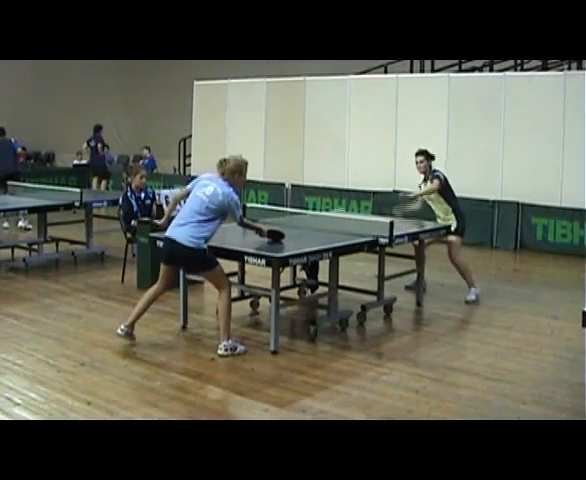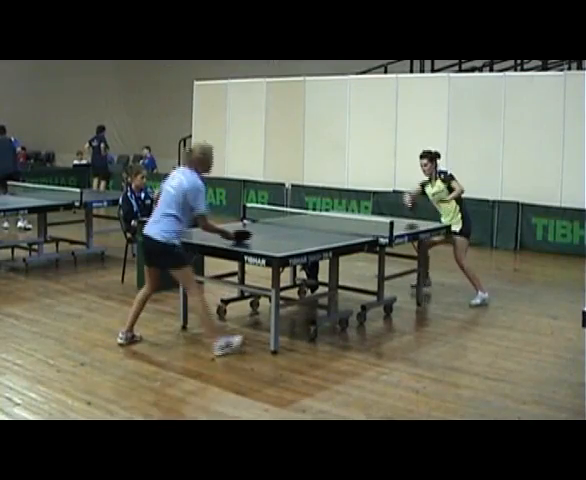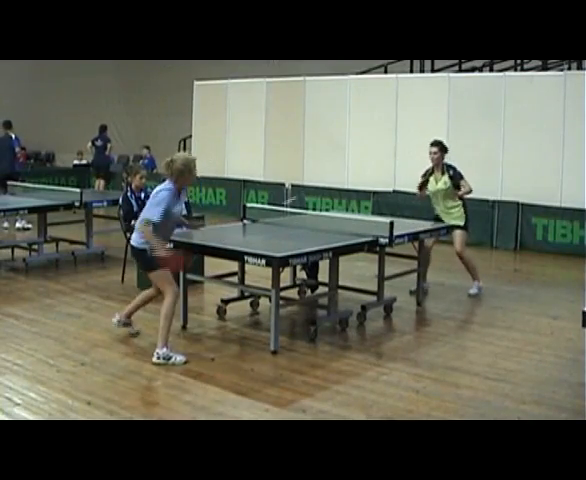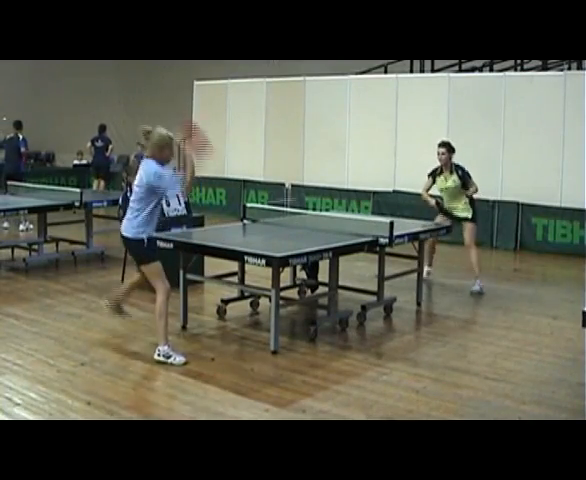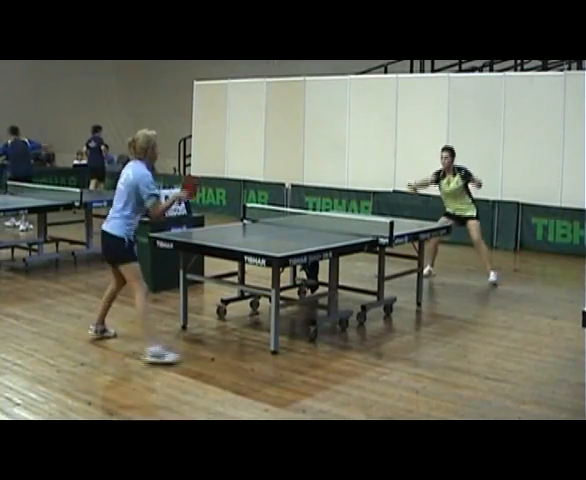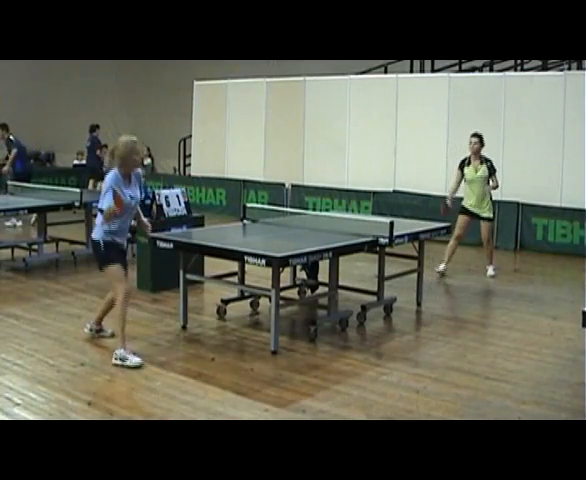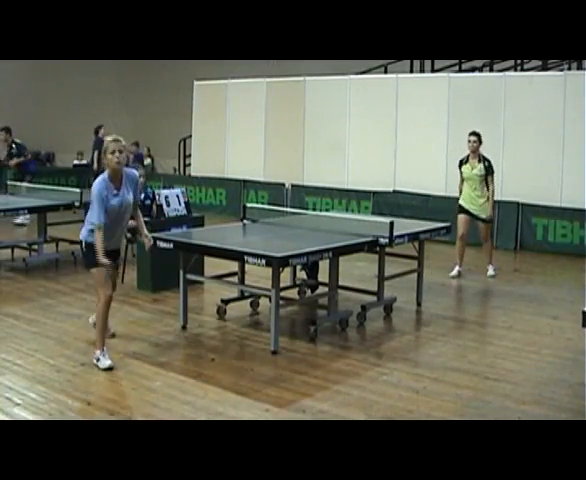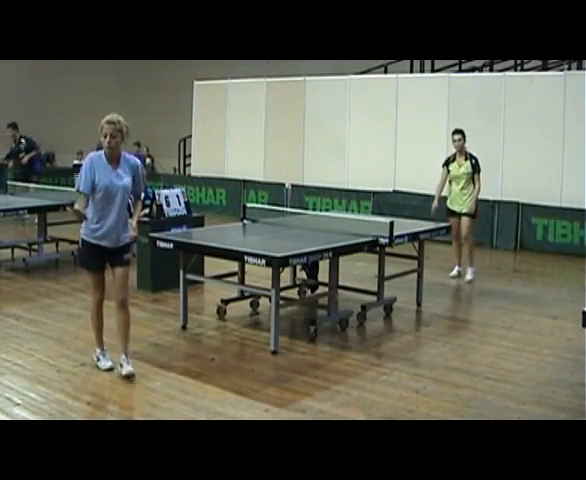
dt=0.4s
person 1, frame 1
left shoulder: (205, 178)
right shoulder: (229, 196)
left elbow: (179, 196)
right elbow: (241, 222)
left wrist: (166, 219)
right wrist: (259, 229)
left hip: (172, 239)
right hip: (192, 247)
left knee: (161, 286)
right knee: (224, 287)
left ankle: (127, 326)
right ankle: (226, 343)
person 1, frame 2
left shoulder: (177, 172)
right shoulder: (196, 184)
left elbow: (157, 198)
right elbow: (204, 224)
right wrist: (224, 232)
left hip: (149, 236)
right hip: (167, 241)
left knee: (150, 287)
right knee: (194, 290)
left ankle: (126, 333)
right ankle: (219, 341)
person 1, frame 3
left shoulder: (179, 190)
right shoulder: (165, 194)
right elbow: (143, 227)
left wrist: (187, 223)
right wrist: (159, 246)
left hip: (145, 245)
right hip: (146, 246)
left knee: (158, 289)
right knee: (171, 292)
left ankle: (123, 317)
right ankle: (161, 351)
person 1, frame 4
left shoulder: (150, 165)
right shoulder: (155, 170)
right elbow: (185, 188)
right wrist: (189, 158)
left hip: (134, 233)
right hip: (138, 236)
left knee: (145, 275)
right knee: (162, 287)
left ankle: (115, 300)
right ankle: (162, 348)
person 1, frame 5
left shoulder: (130, 167)
right shoulder: (143, 174)
right elbow: (156, 212)
right wrist: (177, 197)
left hip: (110, 232)
right hip: (120, 236)
left knee: (119, 282)
right knee: (140, 289)
left ankle: (98, 326)
right ankle: (152, 348)
person 1, frame 6
left shoulder: (137, 175)
right shoulder: (112, 179)
right elbow: (106, 216)
left wrist: (141, 219)
right wrist: (112, 210)
left hip: (119, 240)
right hip: (104, 240)
left knee: (119, 291)
right knee: (123, 291)
left ankle: (95, 325)
right ankle: (121, 352)
person 1, frame 7
left shoulder: (132, 177)
right shoulder: (99, 186)
left elbow: (134, 207)
right elbow: (98, 227)
left wrist: (143, 230)
right wrist: (100, 256)
left hip: (114, 243)
right hip: (93, 242)
left knee: (110, 289)
right knee: (106, 294)
left ankle: (97, 319)
right ankle: (100, 351)
person 1, frame 8
left shoulder: (133, 164)
right shoulder: (92, 162)
left elbow: (138, 199)
right elbow: (83, 197)
left wrist: (135, 221)
right wrist: (79, 209)
left hip: (120, 240)
right hip: (93, 239)
left knee: (122, 299)
right knee: (98, 297)
left ankle: (125, 356)
right ankle: (99, 350)
person 2, frame 1
left shoulder: (436, 174)
right shoulder: (424, 182)
left elbow: (434, 188)
right elbow: (419, 204)
left wrist: (414, 194)
right wrist: (407, 209)
left hip: (454, 220)
right hip: (441, 221)
left knee: (454, 256)
left ankle: (473, 289)
person 2, frame 2
left shoulder: (444, 175)
right shoulder: (427, 184)
left elbow: (460, 189)
right elbow: (411, 194)
left wrist: (447, 199)
right wrist: (408, 199)
left hip: (460, 221)
right hip: (446, 222)
left knee: (460, 260)
right knee: (423, 245)
left ankle: (482, 294)
right ankle: (425, 279)
person 2, frame 3
left shoulder: (451, 171)
right shoulder: (428, 174)
left elbow: (468, 188)
right elbow: (422, 194)
left wrist: (458, 194)
right wrist: (421, 190)
left hip: (458, 215)
right hip: (441, 216)
left knee: (459, 251)
right knee: (425, 247)
left ankle: (477, 282)
right ankle: (423, 283)
person 2, frame 4
left shoulder: (460, 170)
right shoulder: (435, 173)
left elbow: (474, 187)
right elbow: (424, 192)
left wrist: (469, 194)
right wrist: (431, 201)
left hip: (466, 209)
right hip: (447, 209)
left knee: (469, 243)
right knee: (431, 238)
left ankle: (477, 282)
right ankle: (428, 267)
person 2, frame 5
left shoulder: (462, 171)
right shoulder: (438, 174)
left elbow: (478, 183)
right elbow: (426, 181)
left wrist: (477, 183)
right wrist: (415, 185)
left hip: (469, 210)
right hip: (451, 212)
left knee: (477, 240)
right knee: (434, 237)
left ankle: (492, 272)
right ankle: (430, 267)
person 2, frame 6
left shoulder: (488, 163)
right shoulder: (463, 163)
left elbow: (496, 183)
right elbow: (456, 183)
left wrist: (493, 185)
right wrist: (449, 198)
left hip: (485, 206)
right hip: (468, 204)
left knee: (486, 239)
right knee: (457, 235)
left ankle: (490, 266)
right ankle: (444, 265)
person 2, frame 7
left shoulder: (486, 162)
right shoulder: (462, 162)
left elbow: (491, 185)
left wrist: (490, 206)
right wrist: (460, 198)
left hip: (482, 205)
right hip: (465, 203)
left knee: (485, 238)
right knee: (461, 235)
left ankle: (490, 266)
right ankle: (458, 267)
person 2, frame 8
left shoulder: (472, 160)
right shoulder: (449, 161)
left elbow: (477, 183)
right elbow: (442, 182)
left wrist: (474, 202)
right wrist: (436, 200)
left hip: (468, 202)
right hip: (453, 203)
left knee: (465, 235)
right knee: (455, 236)
left ankle: (471, 268)
right ankle: (458, 266)
